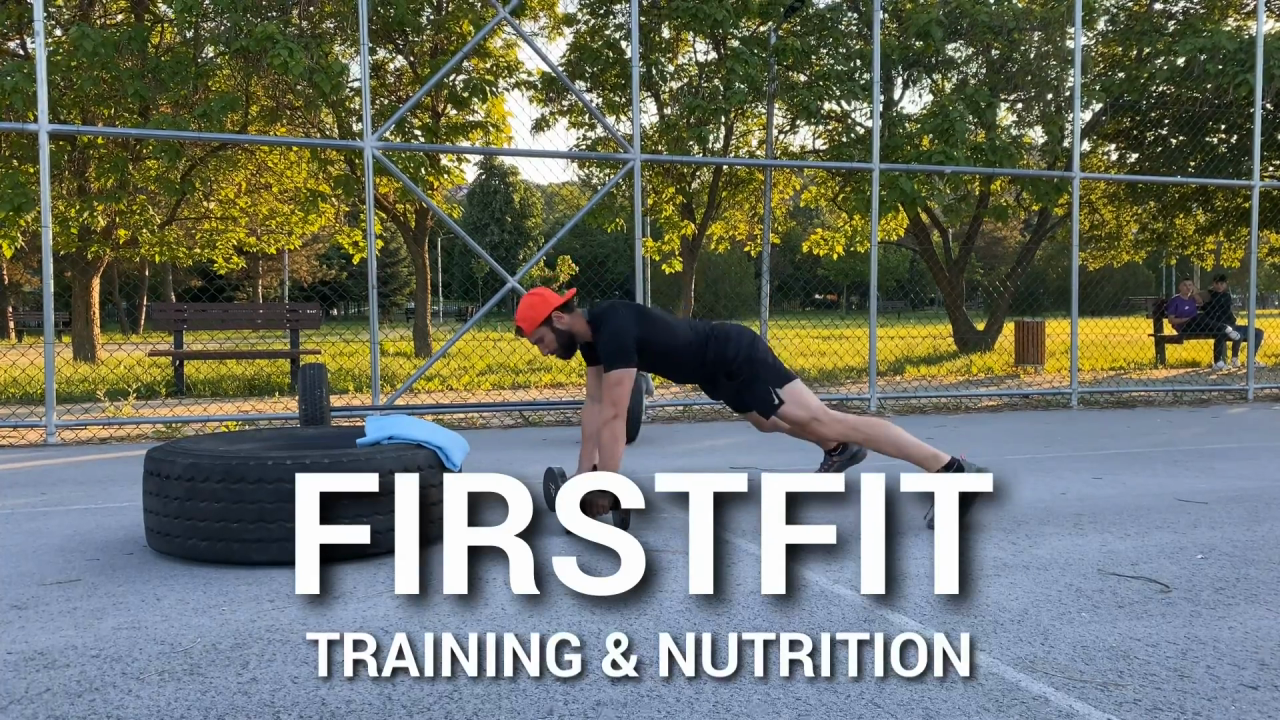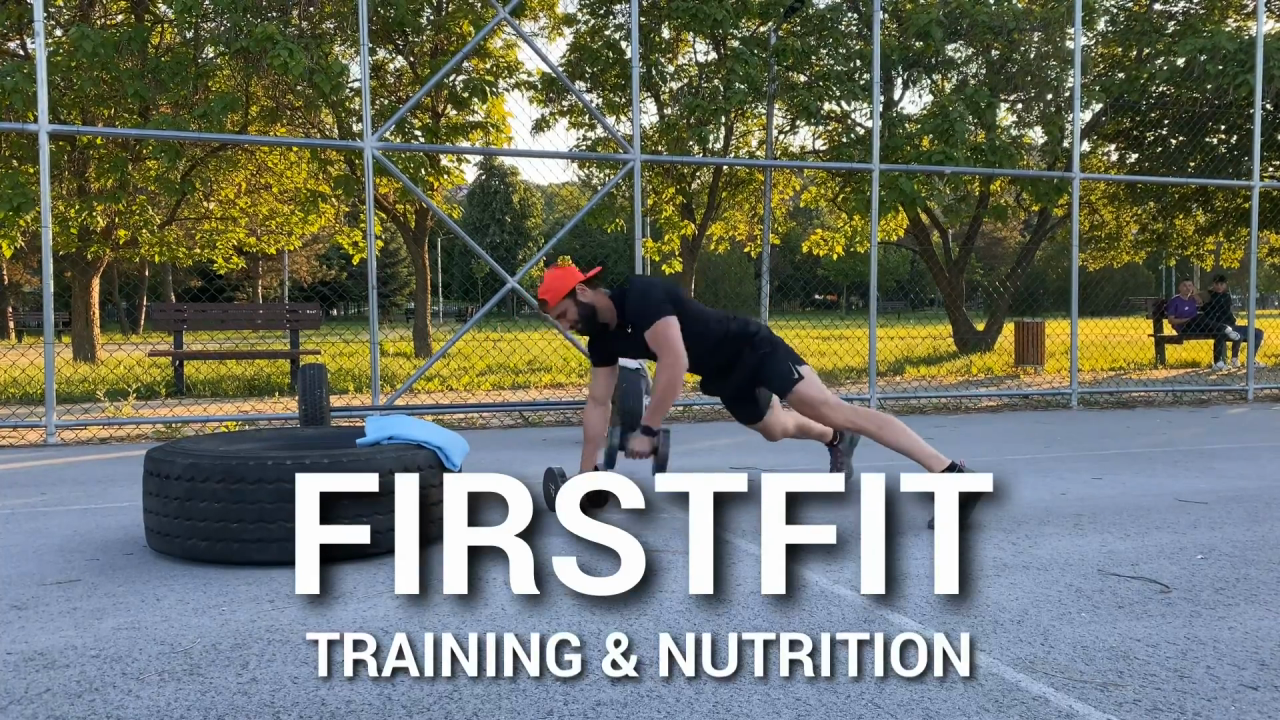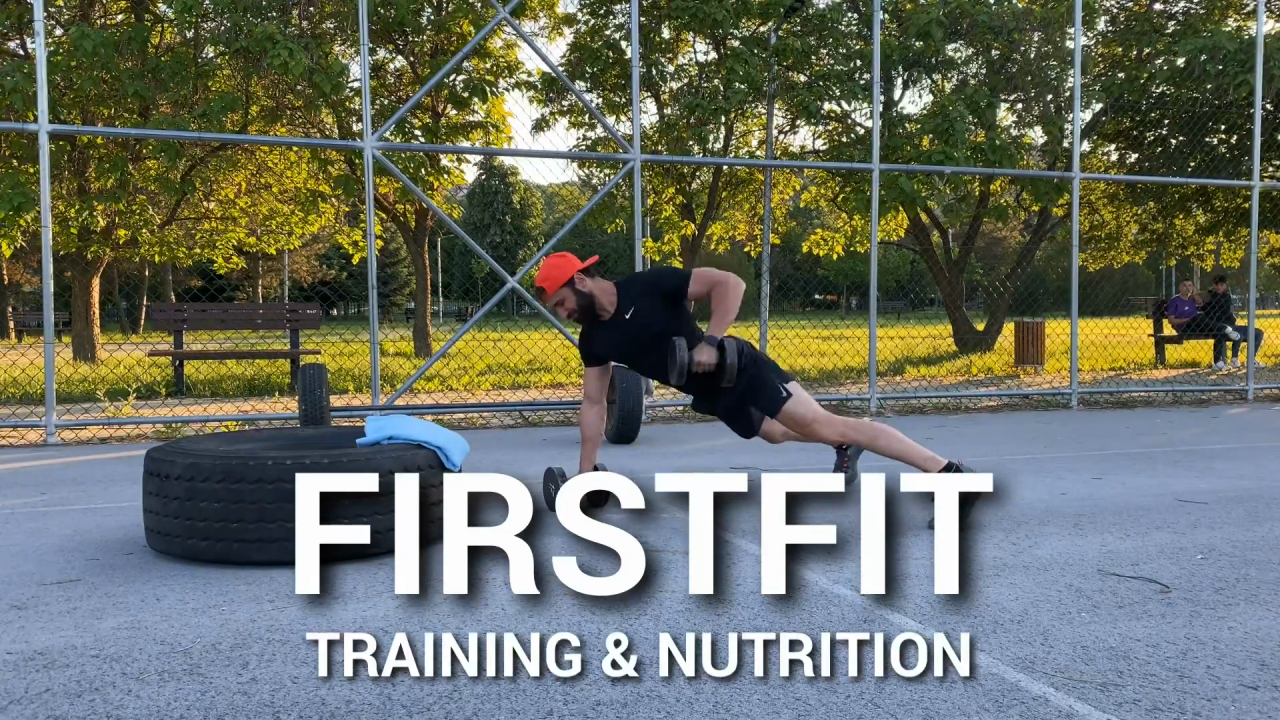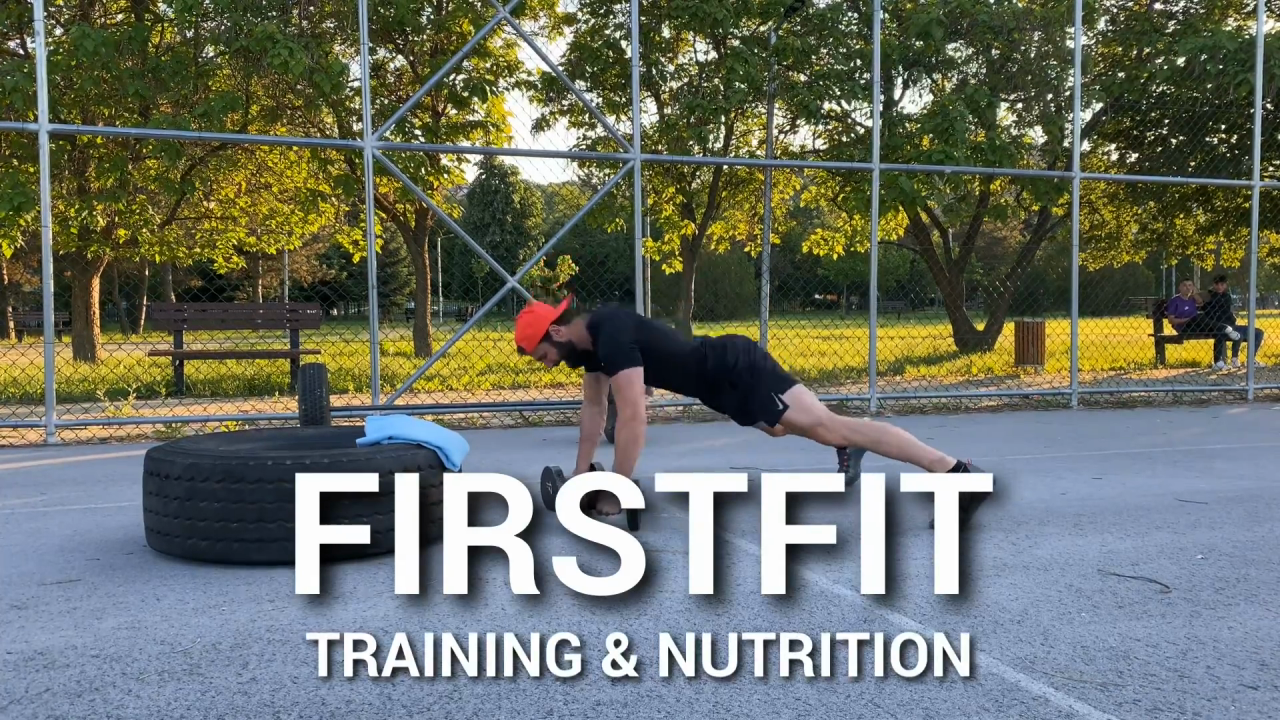
dt=0.5s
person 1, frame 1
left shoulder: (612, 328)
right shoulder: (592, 334)
left elbow: (615, 415)
right elbow: (595, 404)
left wrist: (608, 489)
right wrist: (584, 472)
left hip: (737, 357)
right hip: (721, 370)
left knee: (820, 420)
right knee: (768, 421)
left ankle: (953, 470)
right ankle: (840, 451)
person 1, frame 2
left shoulder: (640, 294)
right shoulder: (602, 335)
left elbow: (675, 366)
right elbow: (598, 403)
left wrist: (648, 430)
right wrist: (587, 474)
left hip: (752, 348)
right hip: (726, 373)
left knee: (830, 408)
right knee: (776, 427)
left ankle: (951, 475)
right ankle: (836, 439)
person 1, frame 3
left shoulder: (648, 285)
right shoulder: (594, 336)
left elbow: (731, 283)
right elbow: (593, 403)
left wrist: (710, 341)
right wrist: (585, 473)
left hip: (740, 369)
right hip: (714, 391)
left knee: (821, 425)
right knee: (777, 432)
left ankle: (952, 474)
right ankle: (846, 451)
person 1, frame 4
left shoulder: (610, 334)
right shoulder: (589, 342)
left elbow: (633, 417)
right elbow: (593, 406)
left wrist: (619, 491)
right wrist: (581, 474)
left hip: (739, 370)
right hip: (721, 383)
left knee: (827, 426)
right knee: (778, 427)
left ankle: (958, 474)
right ankle: (848, 448)
